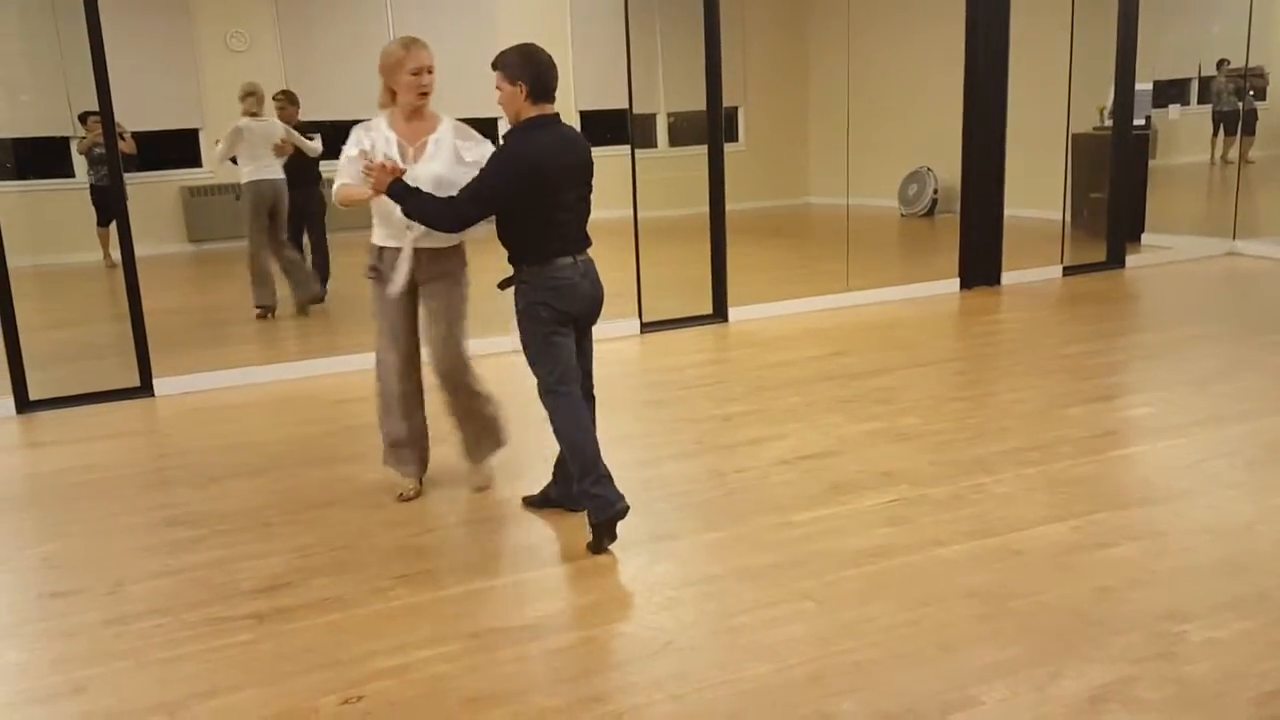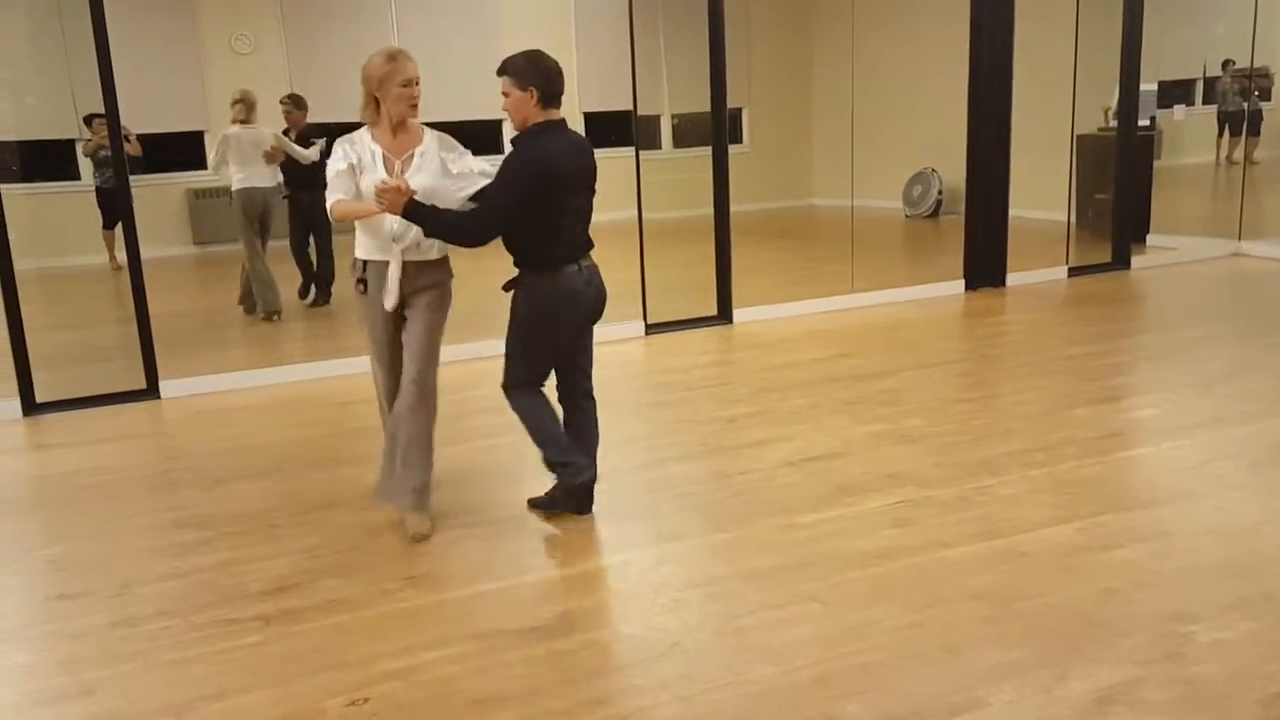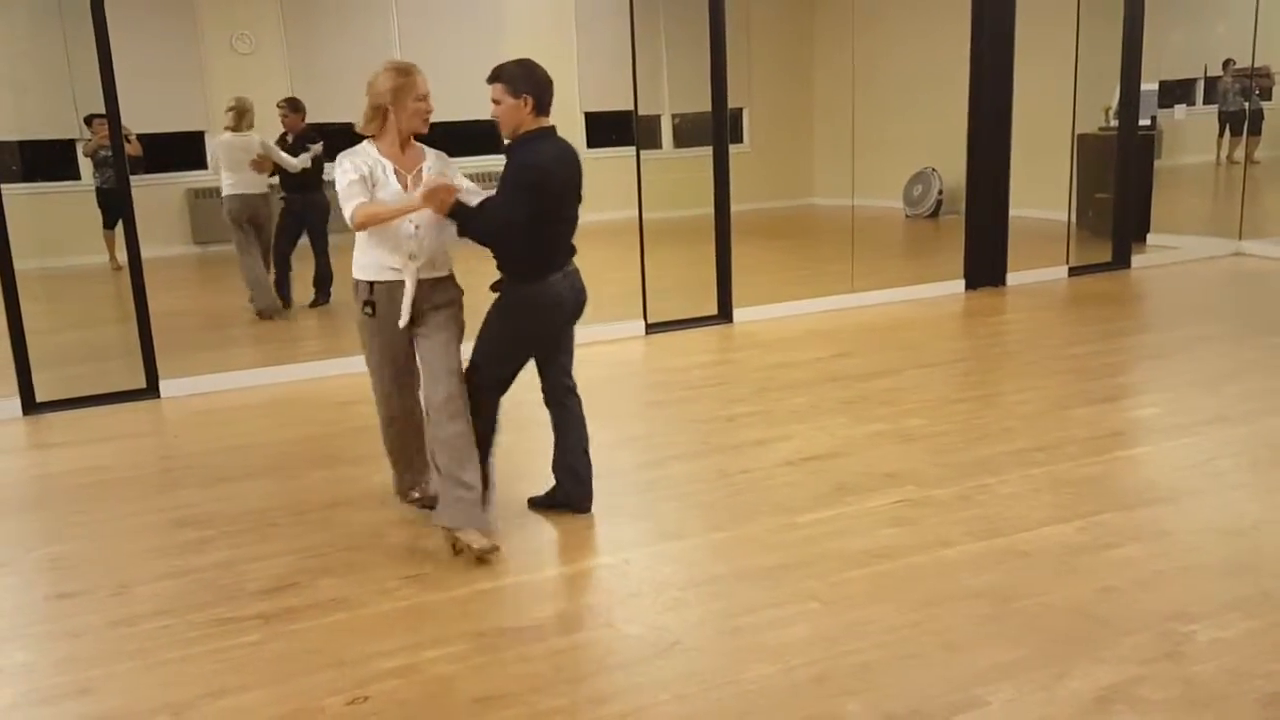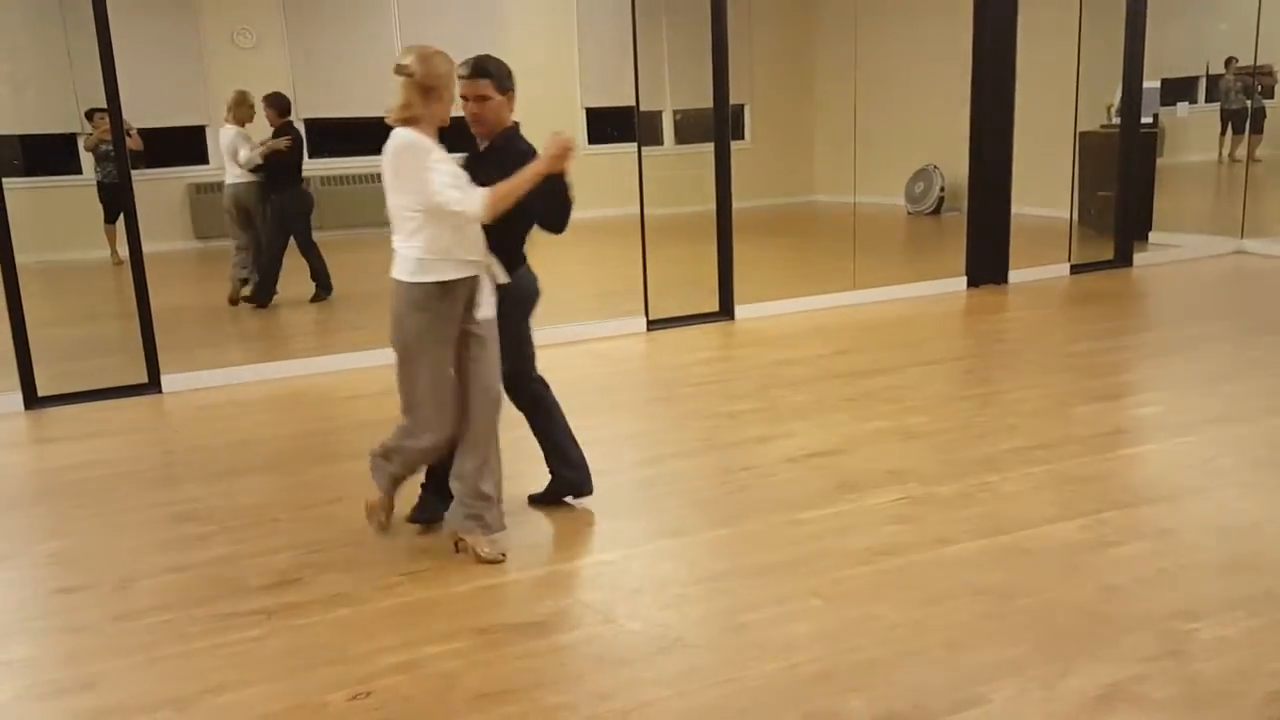
dt=0.3s
person 1, frame 1
left shoulder: (456, 135)
right shoulder: (367, 135)
right elbow: (342, 193)
right wrist: (374, 189)
left hip: (443, 258)
right hip: (390, 259)
left knee: (449, 359)
right knee: (396, 366)
left ankle: (480, 447)
right ankle: (410, 463)
person 1, frame 2
left shoulder: (440, 146)
right shoulder: (350, 147)
left elbow: (491, 184)
right elbow: (336, 207)
right wrist: (380, 206)
left hip: (428, 273)
right hip: (375, 273)
left knee: (418, 380)
right knee: (389, 380)
left ankle: (413, 499)
right ankle: (405, 481)
person 1, frame 3
left shoulder: (437, 161)
right shoulder: (355, 160)
left elbow: (479, 200)
right elbow: (357, 216)
right wrist: (418, 201)
left hip: (438, 290)
right hip: (380, 292)
left knee: (446, 398)
right knee: (396, 400)
left ankle: (464, 519)
right ankle: (411, 481)
person 1, frame 4
left shoulder: (417, 147)
right shoulder: (411, 148)
right elbow: (475, 206)
right wrist: (536, 169)
left hip: (468, 289)
right hip: (430, 293)
left knee: (482, 403)
right knee: (436, 420)
left ankle: (472, 521)
right ankle: (387, 471)
person 2, frame 1
left shoulder: (518, 153)
right shoulder: (575, 143)
left elbow: (457, 215)
left wrist: (394, 188)
left hip: (544, 284)
right hip: (583, 275)
left knee: (560, 394)
right knee: (577, 387)
left ankle: (602, 499)
right ankle: (569, 485)
person 2, frame 2
left shoulder: (529, 159)
right shoulder: (579, 148)
left elbow: (477, 229)
left wrist: (408, 208)
left hip: (548, 288)
right hip: (584, 279)
left knee: (520, 385)
right knee: (576, 388)
left ankle: (572, 466)
right ankle: (574, 484)
person 2, frame 3
left shoulder: (527, 162)
right shoulder: (561, 153)
left elbow: (501, 233)
left wrist: (452, 209)
right wrist: (459, 207)
left hip: (531, 292)
right hip: (561, 284)
left knee: (481, 386)
right knee: (559, 387)
right ankle: (574, 490)
person 2, frame 4
left shoulder: (518, 158)
right shoulder: (484, 156)
left elbow: (555, 220)
left wrist: (554, 172)
left hip: (499, 290)
right hip: (500, 286)
right knee: (523, 383)
left ankle: (440, 496)
right ankle: (570, 476)
person 3, frame 1
left shoulder: (238, 129)
right shoulder: (279, 126)
left elbow: (220, 157)
right elbow: (314, 150)
left wrist: (222, 145)
right wrist: (317, 141)
left hip: (254, 187)
right hip: (279, 185)
left knee: (259, 246)
right knee: (279, 242)
left ankle: (267, 303)
right ankle: (306, 291)
person 3, frame 2
left shoulder: (228, 136)
right shoulder: (270, 134)
left elbow: (214, 166)
right elbow: (306, 157)
right wrist: (318, 147)
left hip: (244, 194)
right hip: (269, 193)
left knee: (254, 252)
right knee: (257, 250)
left ankle: (270, 305)
right ankle: (250, 301)
person 3, frame 3
left shoulder: (218, 143)
right shoulder: (259, 142)
left elbow: (214, 168)
right elbow: (293, 166)
right wrist: (311, 153)
left hip: (233, 202)
right hip: (258, 199)
left knee: (248, 253)
right knee: (261, 251)
left ankle: (268, 303)
right ankle: (262, 299)
person 3, frame 4
left shoulder: (225, 131)
right shoulder: (240, 134)
right elbow: (246, 162)
left wrist: (262, 146)
right wrist: (267, 147)
left hip: (231, 191)
right hip: (251, 189)
left knee: (242, 241)
right knee: (263, 239)
left ankle: (238, 280)
person 4, frame 1
left shoulder: (309, 132)
left elbow: (312, 155)
left wrist: (292, 151)
left hip: (311, 194)
right hip: (288, 195)
left knee: (317, 241)
right knee: (293, 241)
left ankle: (318, 286)
person 4, frame 2
left shoulder: (315, 136)
right shoulder: (282, 138)
left elbow: (311, 163)
right elbow: (269, 164)
left wrist: (284, 159)
left hip: (317, 197)
right hip: (295, 199)
left knee: (322, 245)
right knee: (297, 245)
left ankle: (323, 290)
right ankle: (308, 278)
person 4, frame 3
left shoulder: (311, 140)
right shoulder: (282, 140)
left elbow: (309, 171)
right elbow: (279, 166)
left wrist: (276, 166)
left hip: (313, 200)
right hip: (292, 201)
left knee: (319, 247)
right knee: (280, 248)
left ankle: (322, 292)
right ankle: (283, 295)
person 4, frame 4
left shoulder: (287, 136)
right shoulder: (286, 133)
left elbow: (268, 165)
left hip: (291, 198)
right hip: (281, 198)
left knee: (304, 243)
right knee: (273, 247)
left ankle: (323, 286)
right ankle: (263, 293)
